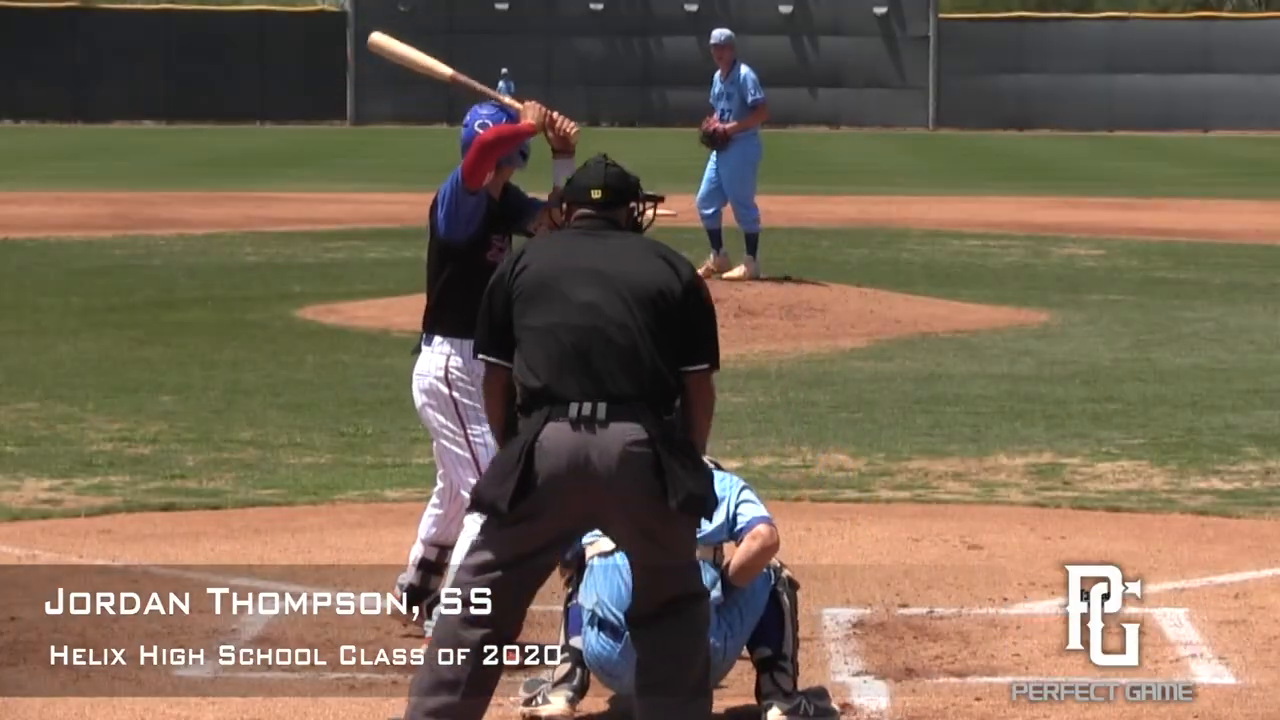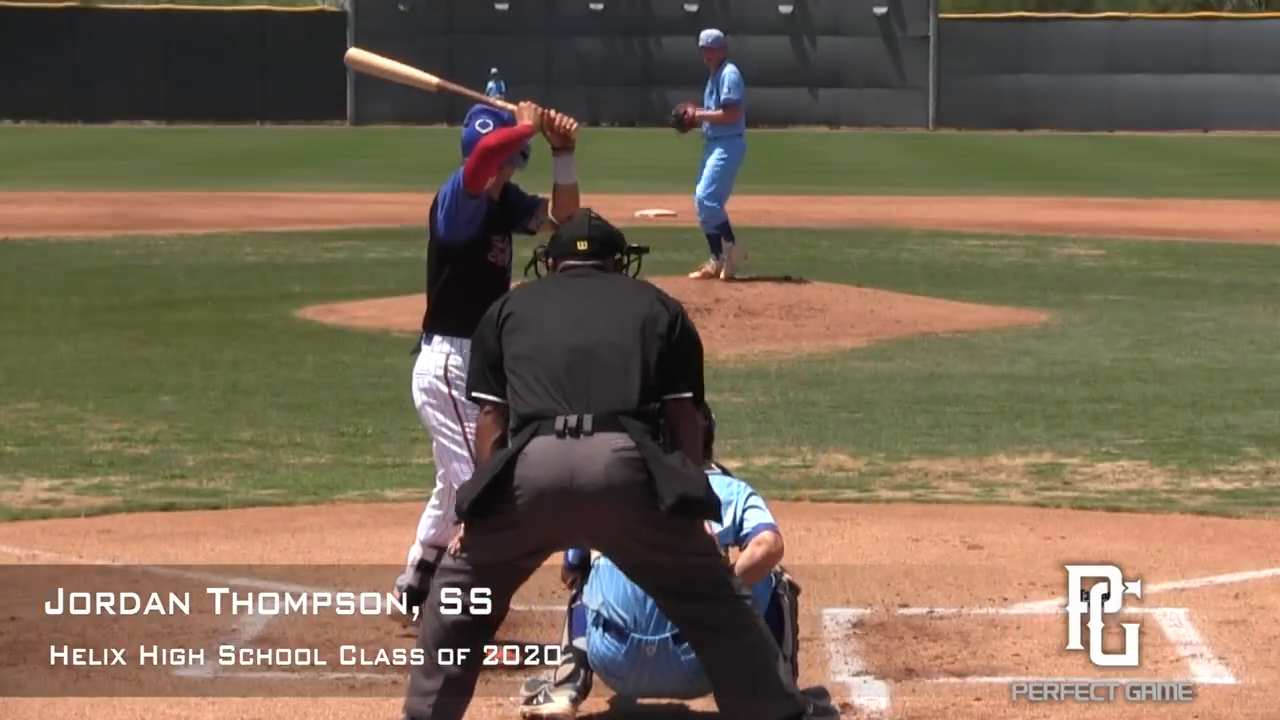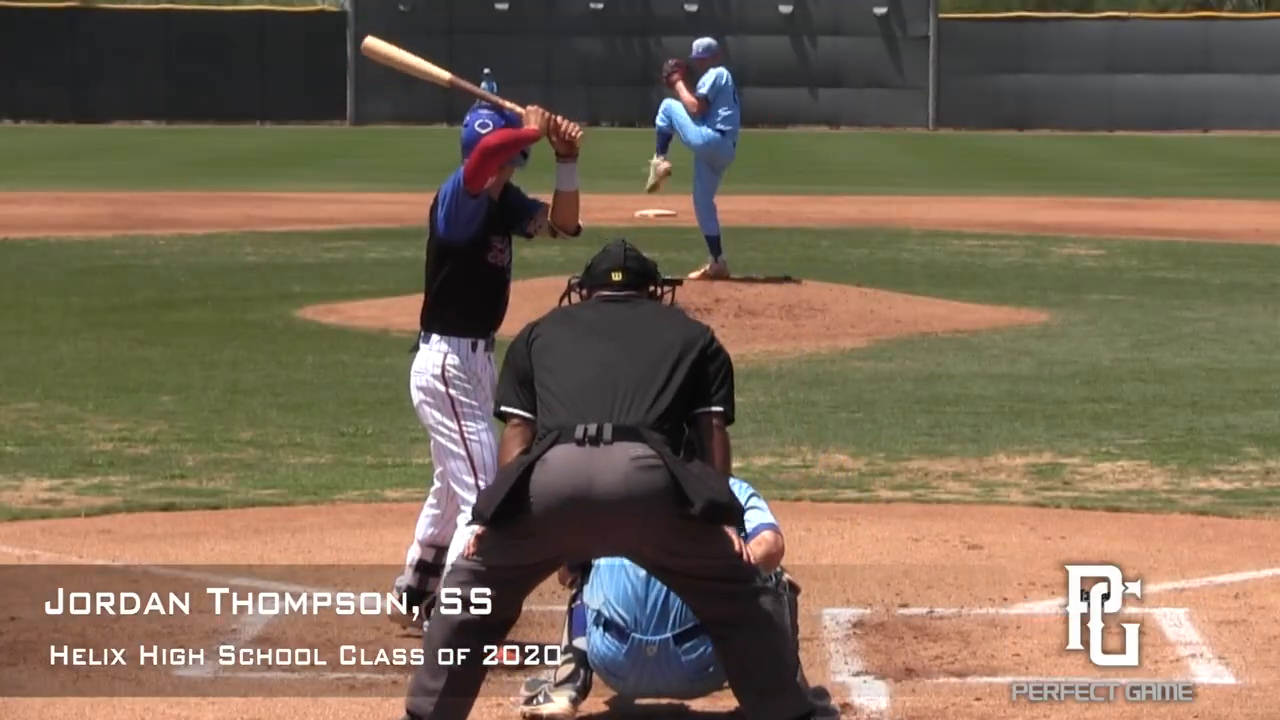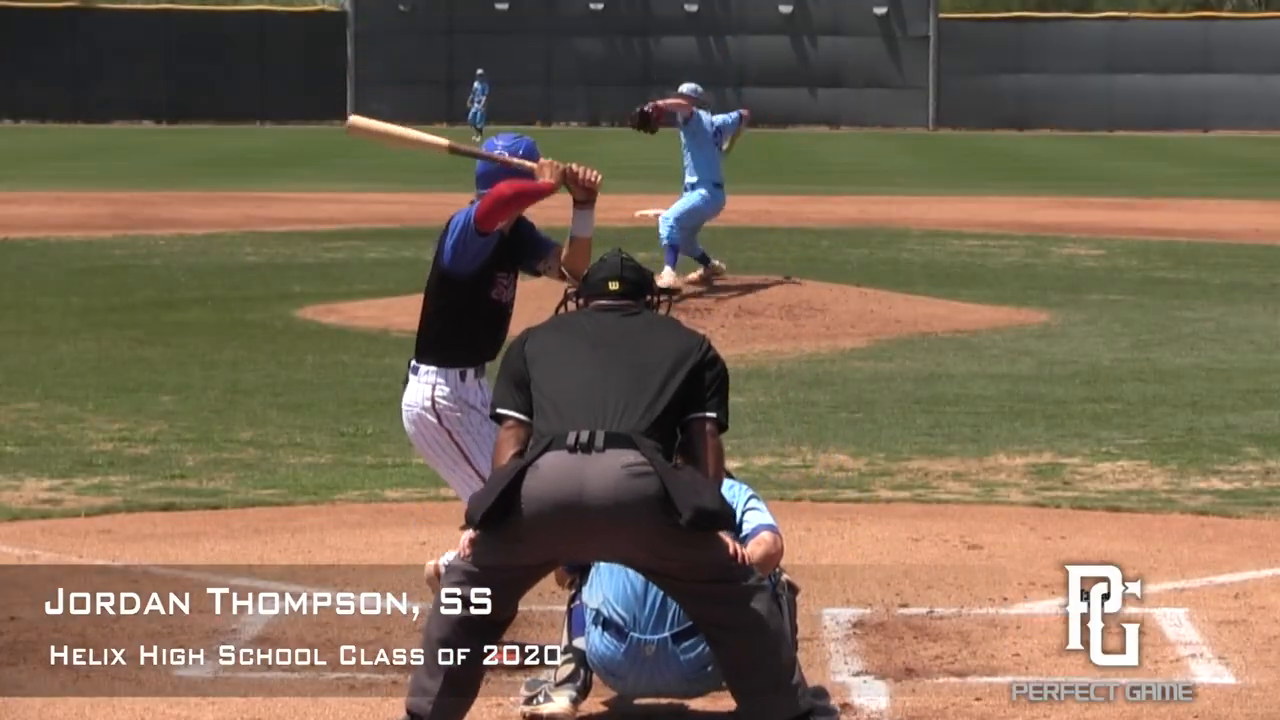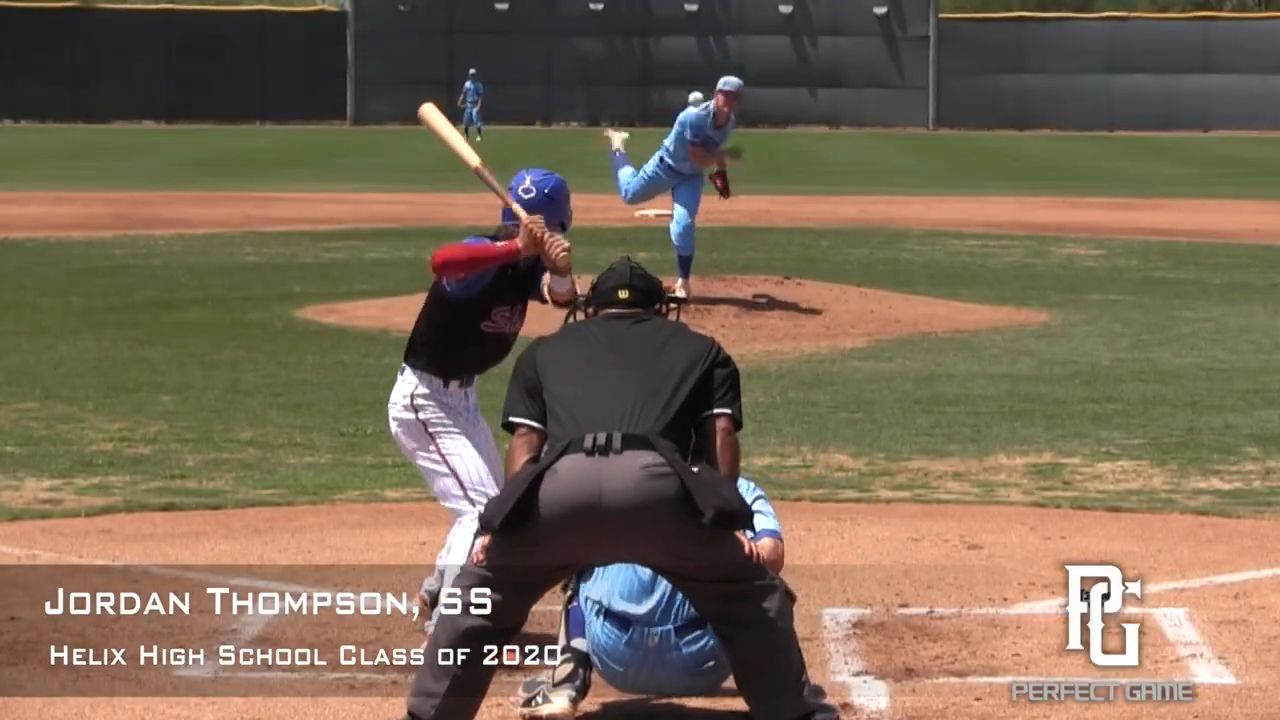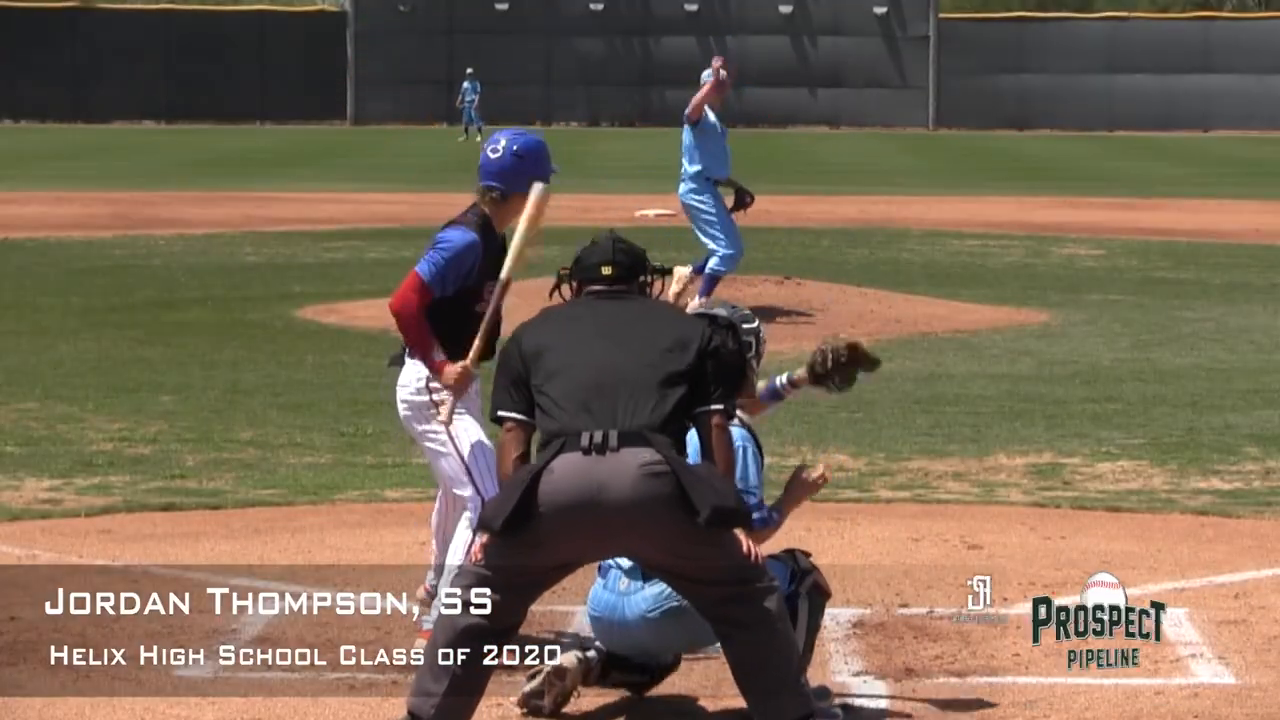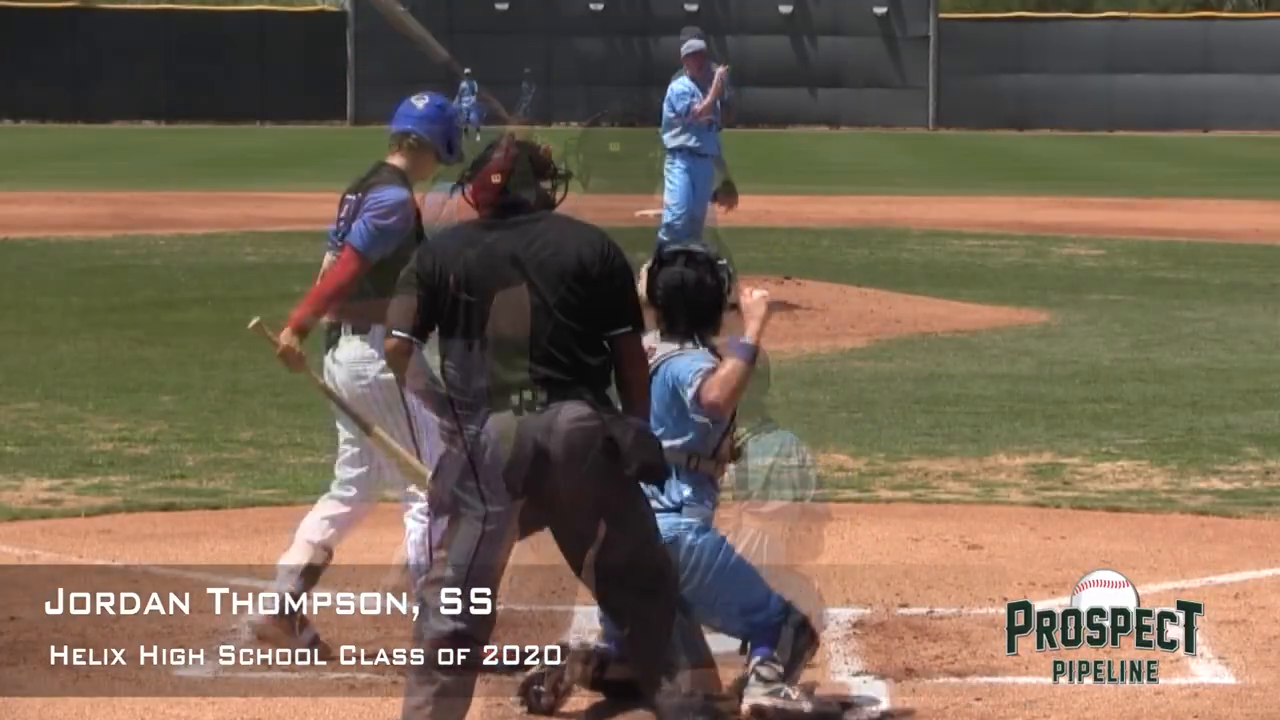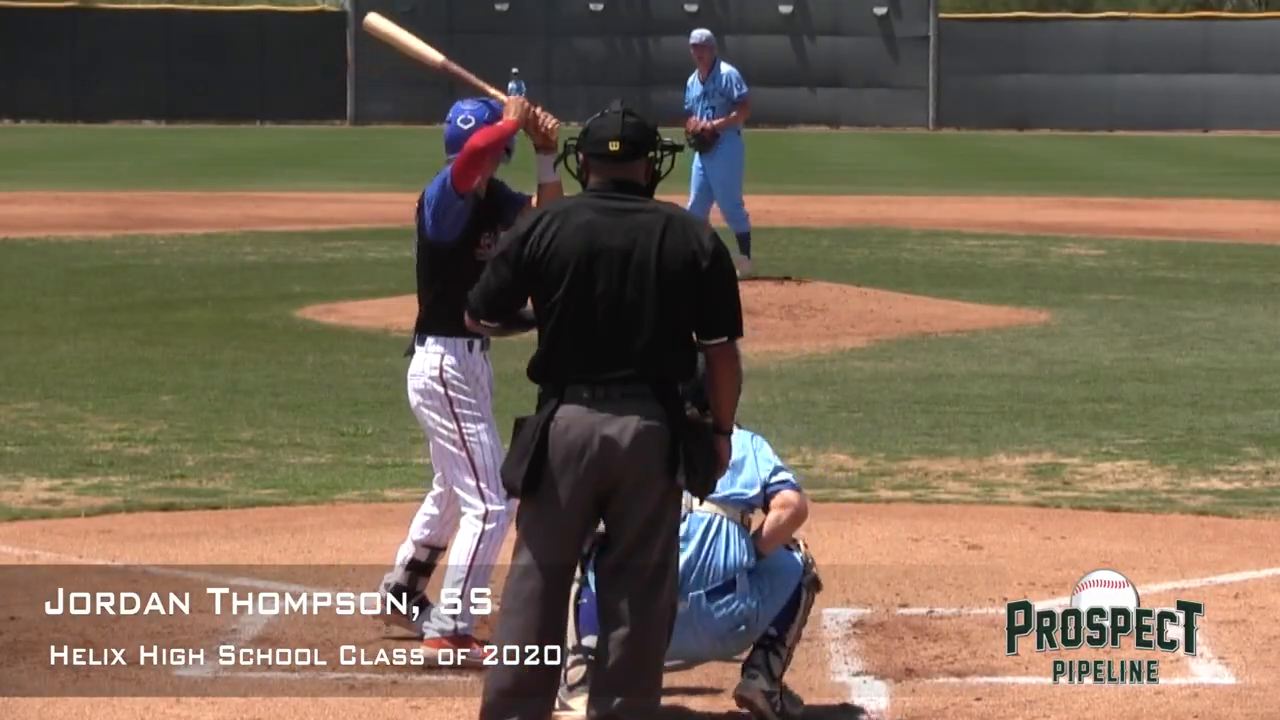
dt=0.5s
person 1, frame 1
left shoulder: (523, 261)
right shoulder: (673, 268)
left elbow: (496, 381)
right elbow: (699, 386)
left wrist: (512, 460)
right wrist: (687, 467)
left hip: (549, 444)
right hip: (640, 446)
left knee: (484, 587)
right knee: (674, 597)
person 1, frame 2
left shoulder: (508, 305)
right shoulder: (659, 304)
left elbow: (491, 416)
right elbow: (685, 415)
left wrist: (484, 501)
right wrist: (685, 496)
left hip: (533, 465)
right hip: (627, 464)
left knee: (461, 589)
right knee: (709, 597)
person 1, frame 3
left shoulder: (541, 330)
right shoulder: (693, 335)
left elbow: (518, 432)
right elbow: (712, 432)
left wrist: (498, 513)
right wrist: (720, 515)
left hip: (553, 475)
right hip: (649, 477)
left knee: (474, 589)
right knee: (737, 594)
person 1, frame 4
left shoulder: (535, 339)
right shoulder: (690, 344)
left elbow: (512, 434)
right elbow: (705, 438)
left wrist: (491, 517)
right wrist: (711, 520)
left hip: (548, 482)
right hip: (639, 483)
left knee: (470, 590)
right knee: (736, 595)
person 1, frame 5
left shoulder: (546, 348)
right shoulder: (700, 348)
left elbow: (525, 442)
right elbow: (721, 434)
left wrist: (506, 522)
right wrist: (726, 518)
left hip: (564, 486)
right hip: (656, 483)
left knee: (481, 594)
right knee: (748, 594)
person 1, frame 6
left shoulder: (533, 332)
right shoulder: (692, 328)
left elbow: (513, 435)
right elbow: (715, 428)
left wrist: (502, 519)
right wrist: (727, 515)
left hip: (561, 482)
right hip: (652, 479)
left knee: (480, 590)
right knee: (744, 591)
person 1, frame 7
left shoulder: (442, 250)
right shoulder: (590, 244)
left elbow: (398, 350)
right elbow: (629, 351)
left wrist: (450, 411)
right wrist: (631, 434)
left hip: (495, 434)
right hip: (582, 431)
left knee: (458, 588)
right knee: (641, 585)
person 1, frame 8
left shoulder: (541, 227)
right shoulder: (694, 237)
left elbow: (479, 319)
right elbow: (722, 352)
right wrist: (721, 431)
left hip: (564, 424)
right hip: (651, 428)
left knee: (537, 579)
right knee: (639, 589)
person 2, frame 1
left shoulder: (504, 199)
right shoulder: (458, 195)
left elbow: (560, 221)
right elbow: (484, 148)
left wrist: (563, 158)
right wrist: (529, 125)
left hip: (472, 362)
right hip: (451, 367)
left knee: (458, 488)
left ankle: (416, 592)
person 2, frame 2
left shoulder: (505, 198)
right shoulder: (457, 194)
left elbow: (563, 218)
right elbow: (484, 154)
left wrist: (563, 153)
right wrist: (528, 125)
left hip: (472, 361)
right hip: (449, 366)
left knee: (457, 487)
left ankle: (416, 591)
person 2, frame 3
left shoulder: (504, 198)
right shoulder: (458, 194)
left elbow: (563, 224)
right elbow: (487, 153)
left wrist: (566, 160)
right wrist: (532, 131)
left hip: (473, 361)
right hip: (448, 365)
left knee: (455, 487)
right knee: (484, 499)
left ankle: (414, 595)
person 2, frame 4
left shoulder: (514, 231)
right shoulder: (467, 226)
left elbow: (571, 268)
right elbow: (499, 197)
left wrist: (584, 205)
right wrist: (548, 185)
left hip: (471, 386)
right hip: (438, 394)
person 2, frame 5
left shoulder: (531, 259)
right shoulder: (483, 252)
left elbow: (560, 296)
right elbow: (441, 260)
left wrist: (558, 270)
right wrist: (515, 249)
left hip: (458, 396)
right hip: (421, 401)
left knee: (490, 499)
right knee: (480, 507)
left ankle: (440, 590)
person 2, frame 6
left shoulder: (493, 232)
right shoulder: (465, 240)
right elbow: (403, 302)
right wrist: (440, 368)
left hip: (452, 380)
right hip: (432, 384)
left knee: (463, 491)
right knee: (485, 500)
left ankle: (438, 591)
right ankle: (440, 627)
person 2, frame 7
left shoulder: (367, 190)
right shoulder: (394, 199)
right elbow: (345, 268)
right wrist: (297, 328)
left hip: (353, 353)
right hip: (378, 358)
left knee: (352, 490)
right knee: (427, 492)
left ankle: (284, 607)
person 2, frame 8
left shoulder: (490, 194)
right shoulder: (443, 193)
right elbow: (474, 151)
left wrist: (546, 152)
right wrist: (513, 120)
left hip: (465, 361)
right hip: (444, 366)
left knee: (452, 491)
right knee: (488, 505)
left ankle: (400, 594)
right ankle: (447, 632)
person 3, frame 1
right shoulder: (722, 482)
left elbow: (567, 570)
right elbow: (764, 538)
right wrist: (721, 589)
left hip: (607, 664)
right knee: (771, 580)
left ankle: (564, 691)
person 3, frame 2
right shoulder: (729, 489)
left elbow: (570, 573)
right elbow: (768, 546)
left hip: (614, 667)
right hip: (694, 671)
left knee: (582, 585)
right knee: (772, 582)
left ankle: (565, 690)
person 3, frame 3
right shoulder: (735, 490)
left elbow: (568, 574)
right elbow: (771, 545)
left hip: (615, 664)
right hip: (703, 666)
left knee: (589, 583)
right knee: (776, 581)
left ankle: (567, 689)
person 3, frame 4
right shoulder: (732, 490)
left elbow: (562, 573)
right elbow: (769, 548)
left hip: (611, 665)
right hip: (697, 666)
left knee: (580, 580)
right knee: (771, 580)
left ankle: (565, 691)
person 3, frame 5
right shoulder: (741, 488)
right elbow: (771, 556)
left hip: (610, 653)
right hip: (699, 664)
left knee: (582, 577)
left ankle: (564, 690)
person 3, frame 6
right shoulder: (732, 438)
right elbow: (744, 539)
left wrist: (786, 385)
right wrist: (792, 499)
left hip: (603, 606)
right hip: (665, 604)
left knee: (652, 658)
right knee: (800, 576)
left ankle: (579, 667)
person 3, frame 7
left shoulder: (639, 354)
right shoulder: (691, 363)
right elbow: (716, 401)
right wrist: (752, 333)
right hip: (675, 536)
left knee: (630, 660)
right knee: (787, 625)
left ankle: (584, 661)
person 3, frame 8
right shoulder: (744, 442)
right elbow: (791, 508)
right wrist: (749, 557)
right hip: (723, 624)
left knee: (593, 562)
right knee: (795, 563)
left ankle: (581, 687)
right ankle: (762, 682)
person 4, frame 1
left shoulder: (745, 75)
right shoulder: (717, 77)
left elbow: (762, 113)
left wrist: (730, 128)
right wrist: (713, 125)
left hip: (743, 146)
right hip: (721, 147)
left knee: (742, 204)
right knee: (706, 201)
left ankle: (751, 263)
right ankle: (718, 257)
person 4, frame 2
left shoulder: (728, 74)
right shoulder: (714, 75)
left elbow: (732, 114)
left wrist: (699, 115)
right wrist: (695, 116)
left hip: (727, 145)
right hip: (712, 145)
left knee: (707, 198)
right knee: (704, 203)
left ankle: (733, 248)
right ankle: (717, 261)
person 4, frame 3
left shoulder: (715, 74)
right shoulder: (722, 79)
left elbow: (694, 109)
right elbow: (696, 113)
left wrist: (678, 83)
right wrist: (679, 85)
left hip: (710, 140)
right hip: (725, 150)
left knee: (668, 107)
right knee: (703, 204)
left ankle: (660, 163)
right ankle: (717, 263)
person 4, frame 4
left shoulder: (694, 117)
right shoulder: (716, 121)
left elbow: (684, 105)
right elbow: (744, 114)
left wrist: (662, 104)
right wrist: (729, 143)
left hip: (705, 193)
right hip: (712, 193)
left knee: (669, 221)
right knee: (682, 235)
left ankle: (669, 275)
right ankle: (710, 267)
person 4, frame 5
left shoulder: (728, 121)
right shoulder: (693, 117)
right elbow: (695, 153)
left wrist: (721, 176)
right wrist: (726, 155)
left hip: (690, 177)
right hip: (665, 166)
left knee: (683, 227)
right knee: (631, 194)
left ankle: (683, 283)
right ankle: (619, 148)
person 4, frame 6
left shoulder: (716, 123)
right shoulder: (699, 115)
right elbow: (693, 108)
left wrist: (738, 187)
right wrist: (712, 80)
left hip: (709, 189)
right hip: (697, 190)
left knee: (726, 247)
right knee: (729, 250)
left ankle: (688, 274)
right ankle: (699, 301)
person 4, frame 7
left shoulder: (711, 91)
right shoulder: (678, 88)
left elbow: (712, 131)
right elbow: (699, 116)
right wrist: (717, 86)
left hip: (704, 163)
right hip: (681, 161)
left knee: (695, 223)
right knee: (676, 217)
person 4, frame 8
left shoulder: (728, 74)
right shoulder: (692, 81)
left elbow: (745, 109)
left wrist: (714, 124)
right wrist: (694, 125)
left hip: (726, 145)
right hip: (703, 147)
left knee: (730, 204)
right knee: (696, 207)
left ankle: (745, 260)
